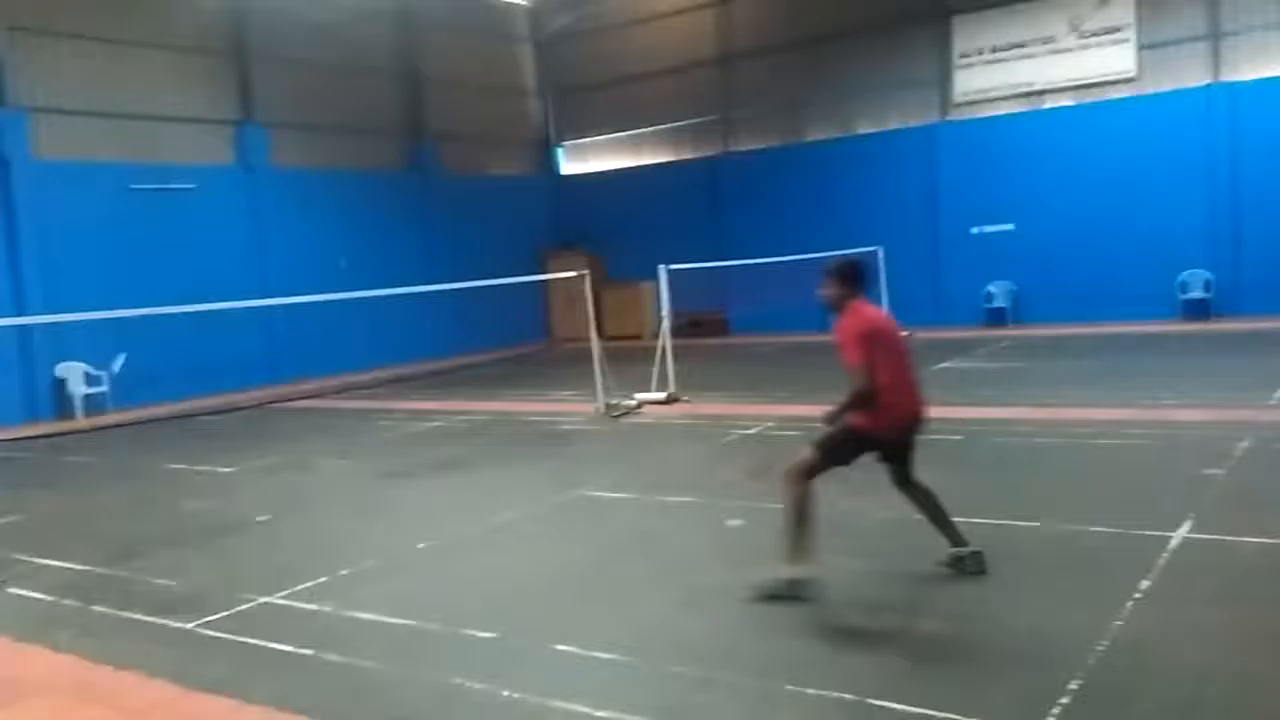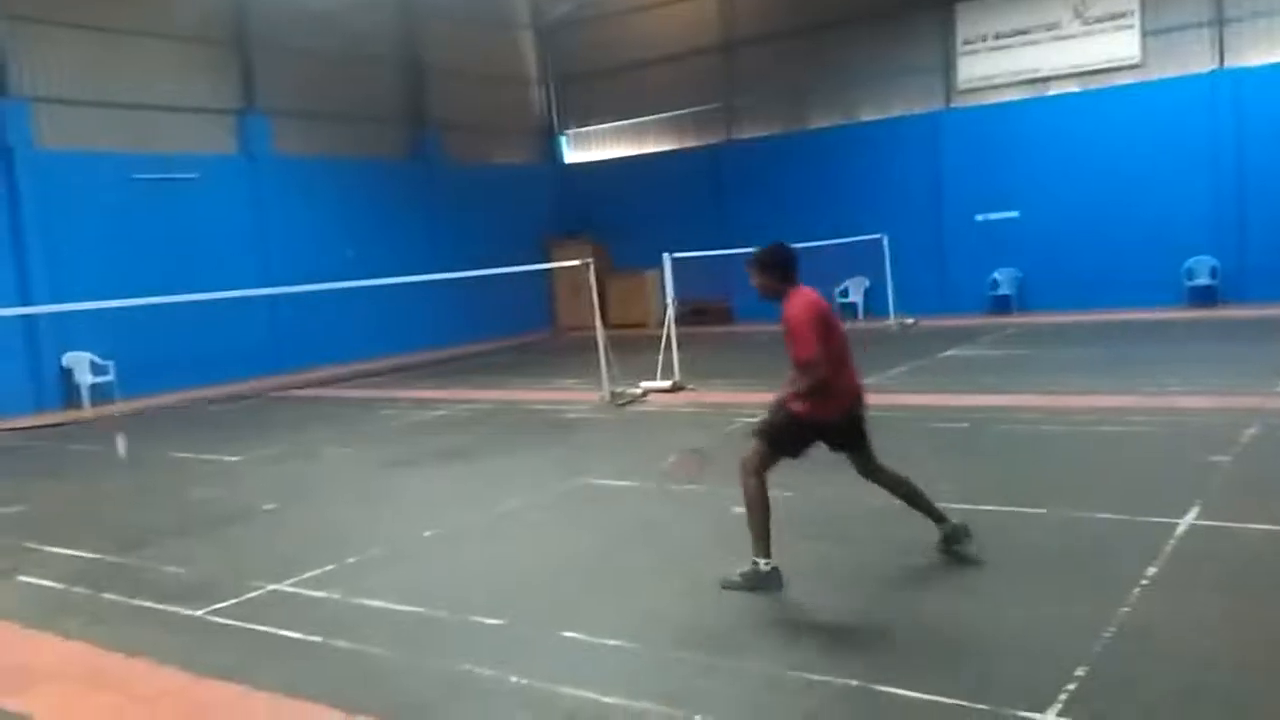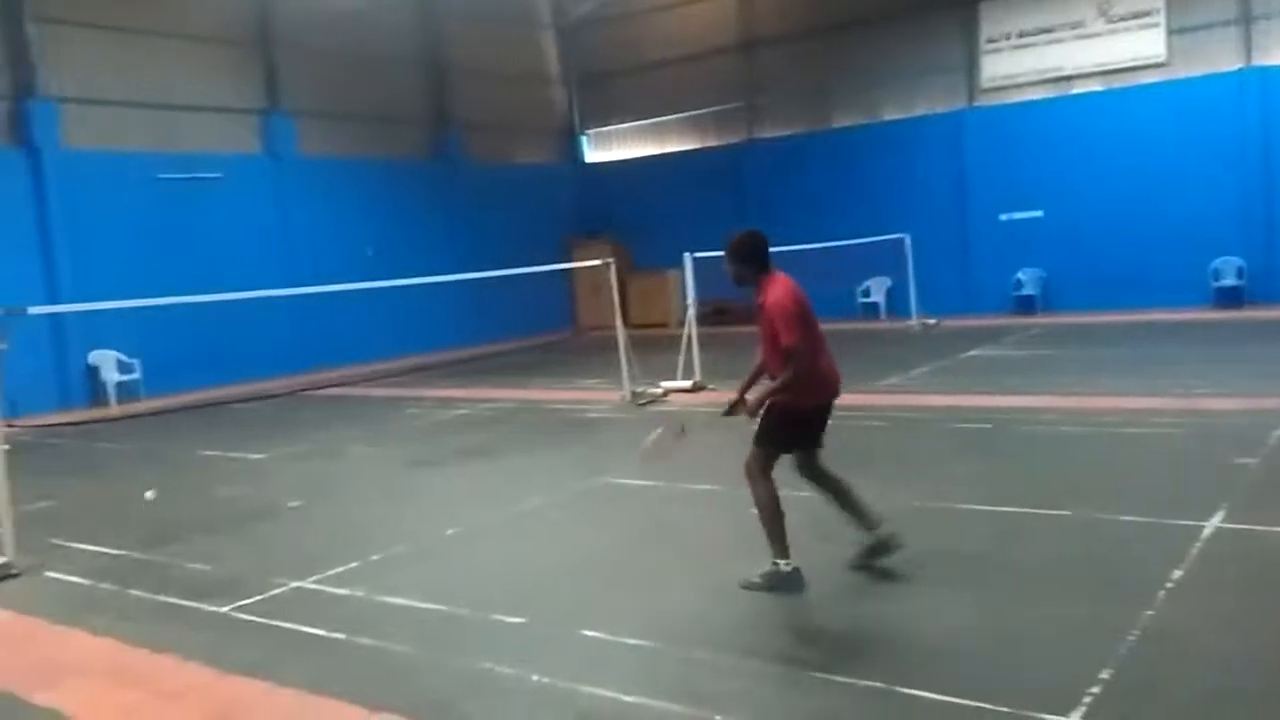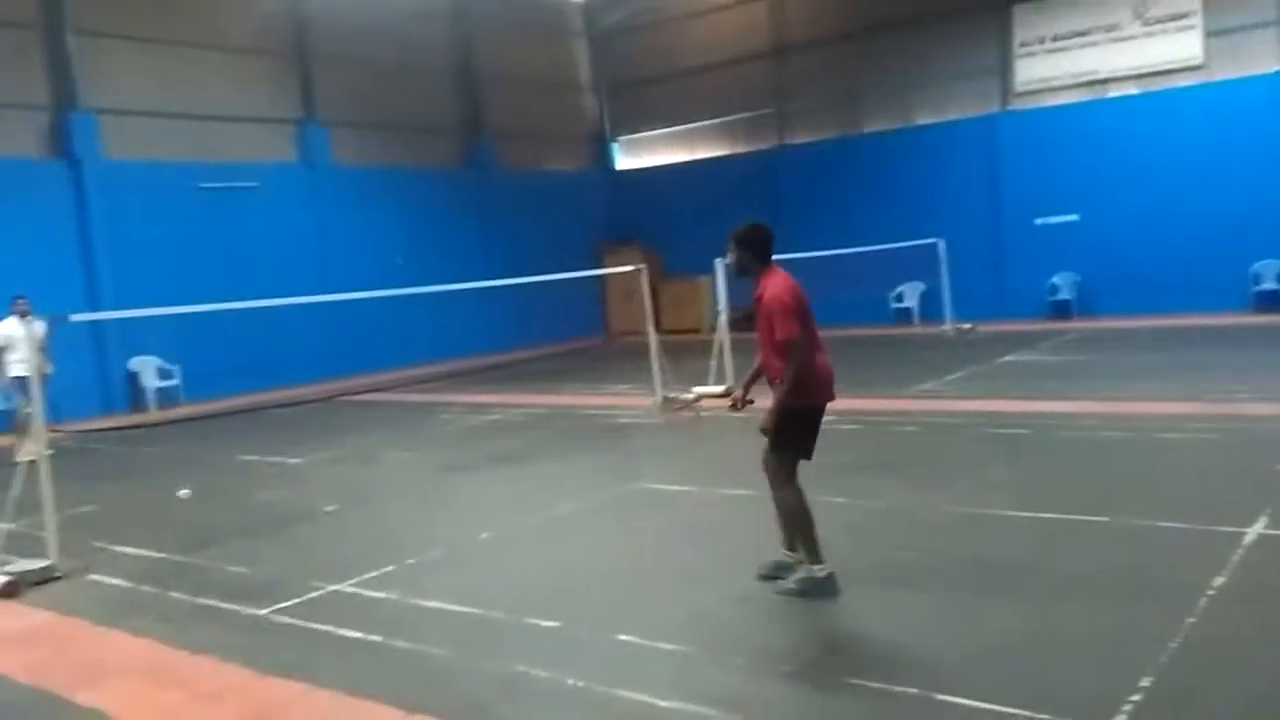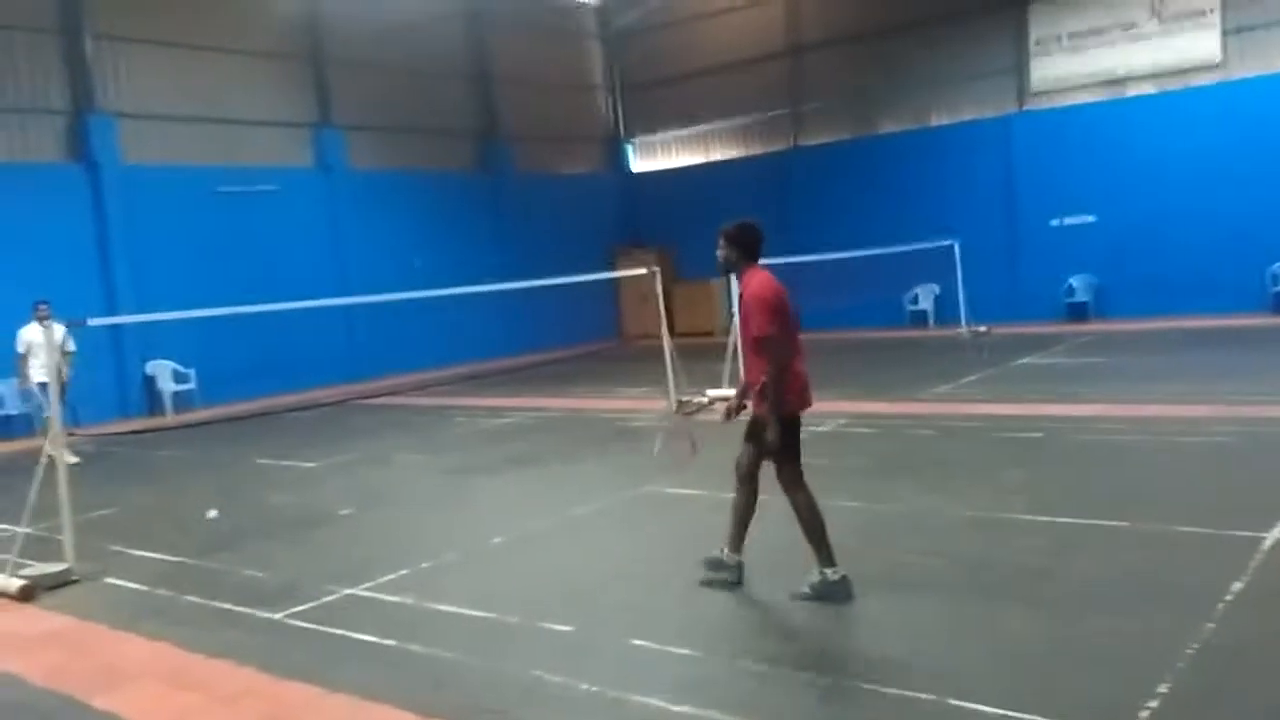
dt=0.2s
person 1, frame 1
left shoulder: (852, 323)
right shoulder: (877, 316)
left elbow: (864, 386)
left wrist: (836, 412)
right wrist: (845, 411)
left hip: (877, 417)
right hip: (906, 413)
left knee: (798, 473)
right knee: (905, 481)
left ankle: (797, 573)
right ankle: (965, 551)
person 1, frame 2
left shoulder: (798, 312)
right shoulder: (803, 300)
left elbow: (820, 376)
left wrist: (784, 402)
right wrist: (786, 399)
left hip: (819, 404)
right hip: (844, 400)
left knee: (751, 467)
right knee: (870, 468)
left ankle: (763, 567)
right ankle: (949, 528)
person 1, frame 3
left shoulder: (779, 299)
right shoulder: (772, 288)
left elbow: (800, 364)
right elbow: (771, 352)
left wrist: (762, 399)
right wrist: (744, 390)
left hip: (802, 393)
right hip: (816, 390)
left knee: (756, 469)
right knee: (809, 467)
left ankle: (784, 568)
right ankle: (876, 531)
person 1, frame 4
left shoulder: (777, 294)
right shoulder: (769, 286)
left elbow: (798, 360)
left wrist: (776, 409)
right wrist: (746, 386)
left hip: (801, 394)
right hip: (796, 392)
left knee: (781, 475)
right knee: (774, 466)
left ankle: (818, 573)
right ankle: (791, 555)
person 1, frame 5
left shoulder: (757, 291)
right shoulder: (756, 285)
left elbow: (776, 359)
left wrist: (773, 415)
right wrist: (741, 398)
left hip: (778, 402)
right hip: (767, 399)
left knee: (791, 482)
right knee: (745, 468)
left ankle: (832, 576)
right ankle: (731, 559)
